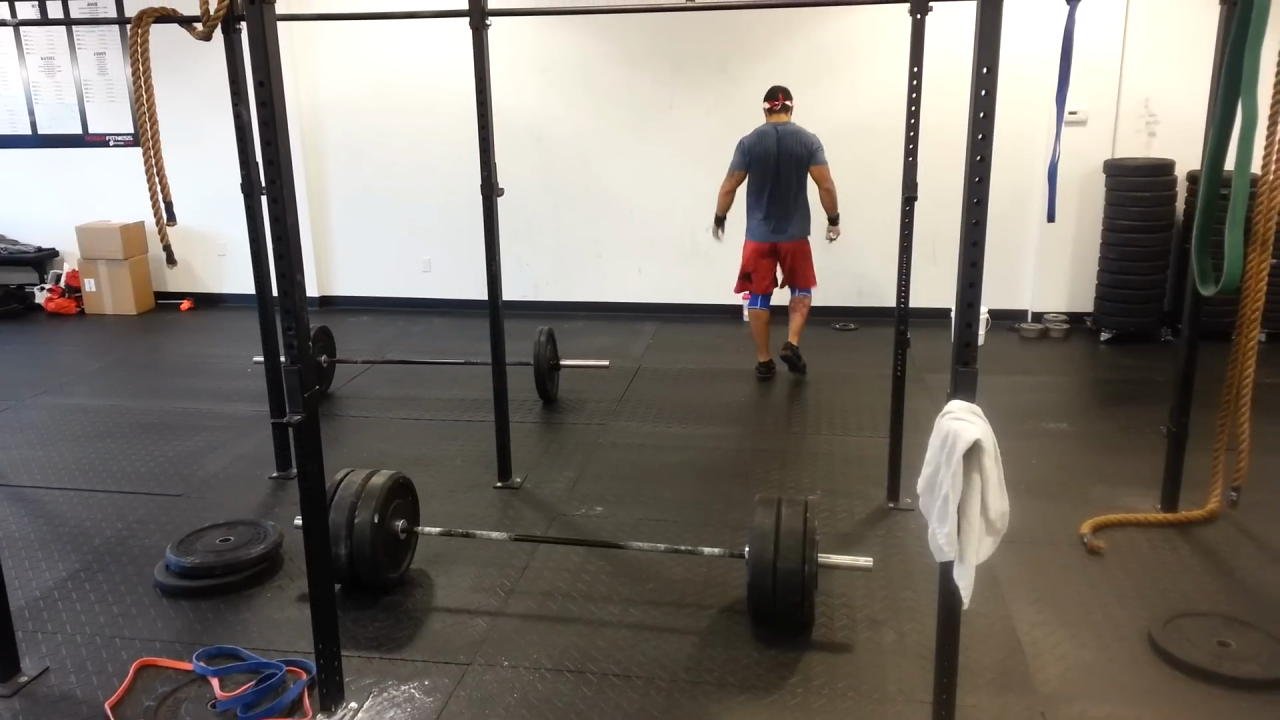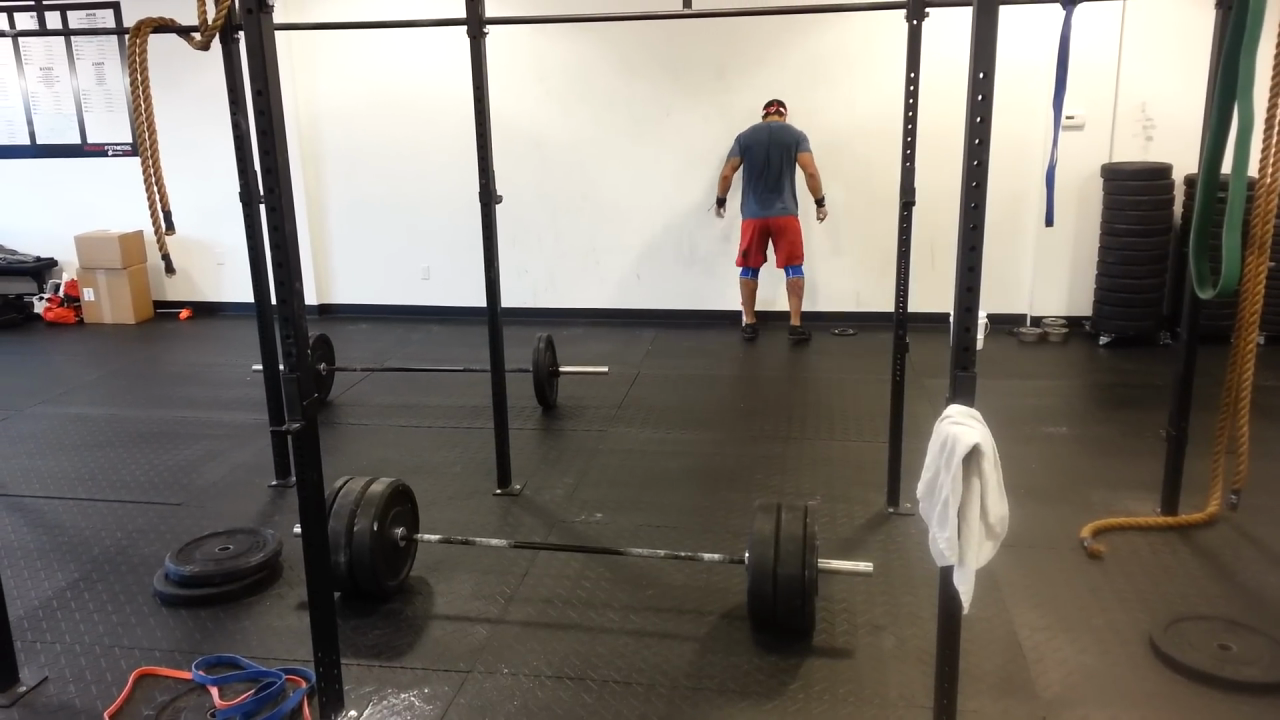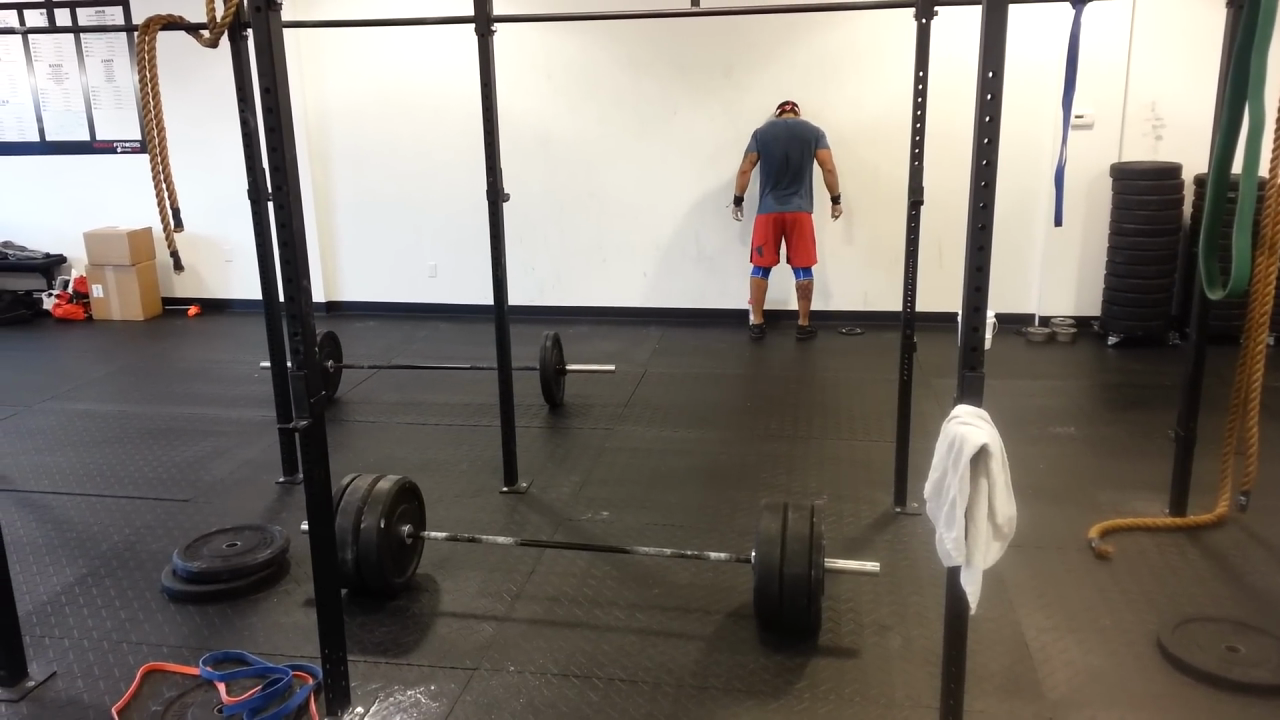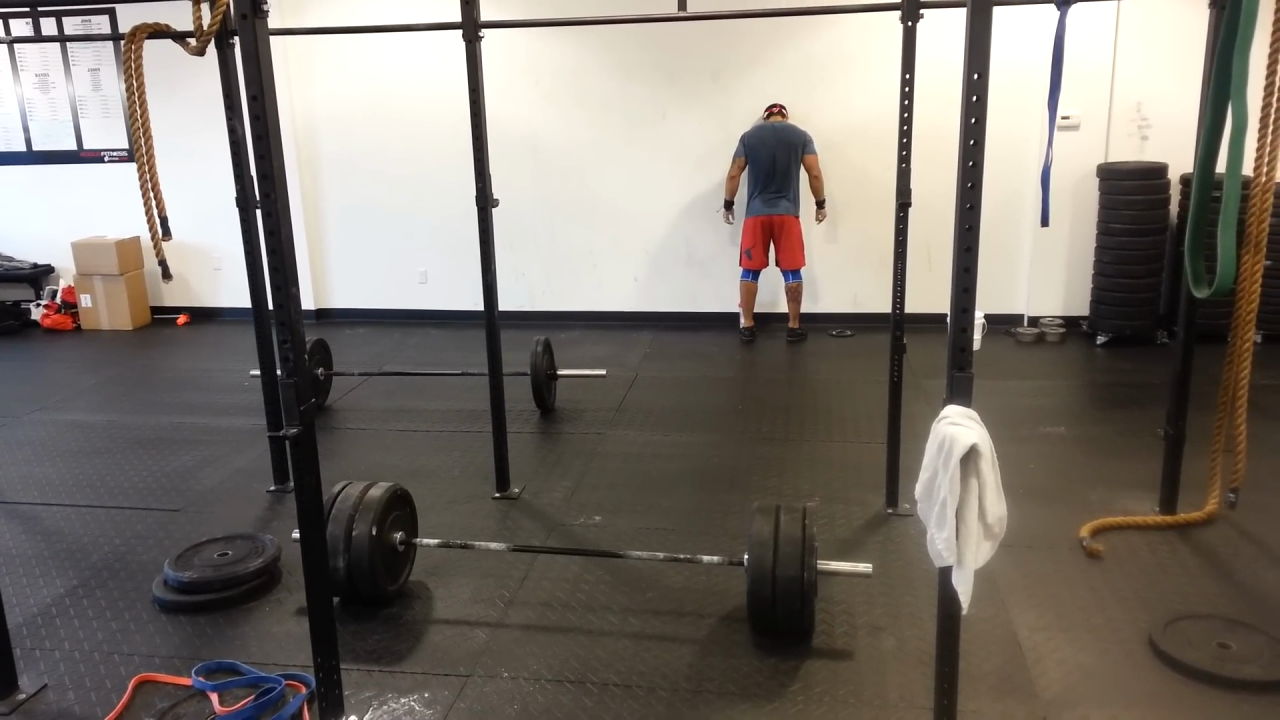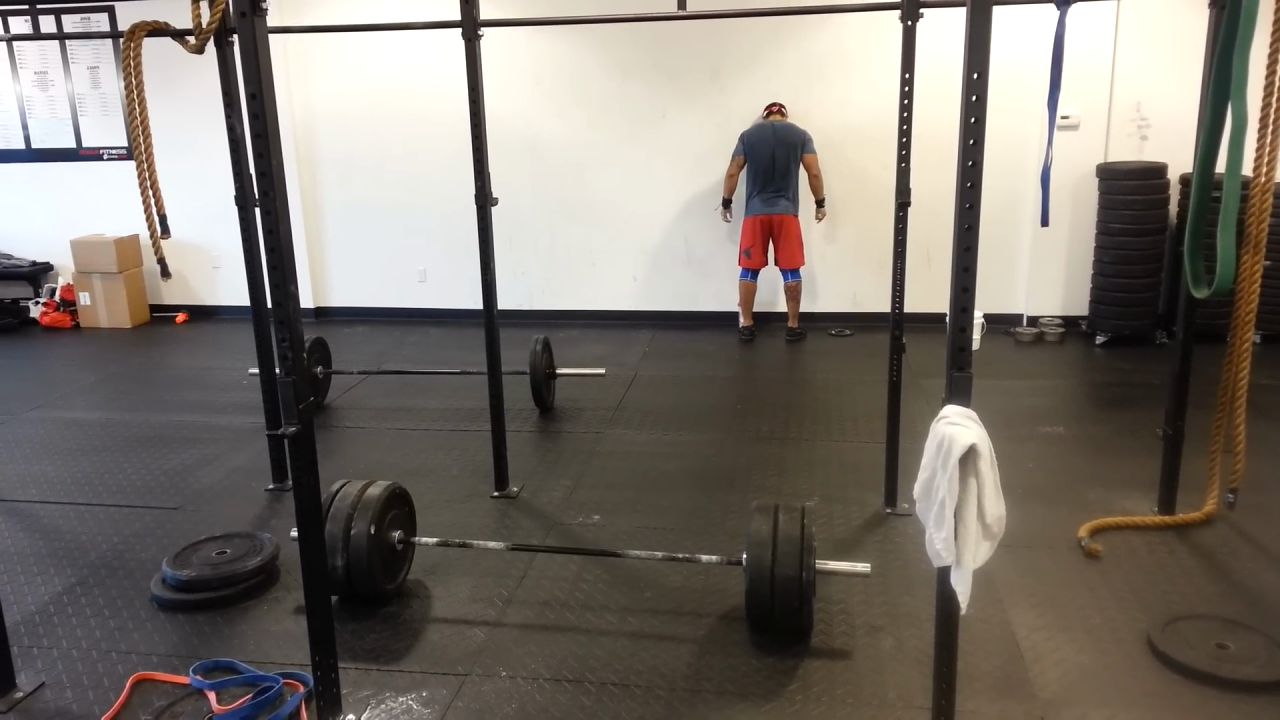
dt=1s
person 1, frame 1
left shoulder: (749, 142)
right shoulder: (808, 140)
left elbow: (729, 187)
right elbow: (826, 185)
left wrist: (719, 219)
right wrist: (833, 220)
left hip: (758, 235)
right hip: (795, 234)
left knee: (758, 296)
right knee: (801, 290)
left ankle: (764, 361)
right ankle: (792, 345)
person 1, frame 2
left shoulder: (745, 136)
right shoulder: (796, 135)
left elbow: (726, 174)
right elbow: (811, 171)
left wrist: (720, 202)
right wrist: (820, 203)
left hip: (753, 214)
right hip: (785, 213)
left knee: (750, 267)
right knee: (793, 267)
left ankle: (750, 323)
right ankle: (796, 325)
person 1, frame 3
left shoulder: (761, 132)
right shoulder: (814, 132)
left elbow: (745, 169)
right elbow: (828, 168)
left wrist: (737, 201)
right wrist: (835, 200)
left hip: (768, 210)
right hip: (799, 210)
left knee: (761, 266)
right knee: (803, 268)
left ankle: (757, 323)
right ankle: (804, 325)
person 1, frame 4
left shoulder: (749, 136)
right shoulder: (801, 136)
left elbow: (734, 174)
right elbow: (815, 174)
left wrist: (728, 205)
right wrist: (820, 204)
left hip: (756, 213)
right hip: (787, 213)
left knee: (750, 270)
right knee: (792, 271)
left ankle: (747, 327)
right ankle: (794, 327)
person 1, frame 5
left shoulder: (748, 135)
right shoulder: (800, 135)
left elbow: (732, 172)
right elbow: (814, 172)
left wrist: (726, 203)
right wrist: (820, 203)
left hip: (755, 212)
right hip: (786, 212)
left knee: (749, 269)
right knee: (791, 270)
left ankle: (746, 326)
right ankle: (793, 326)
